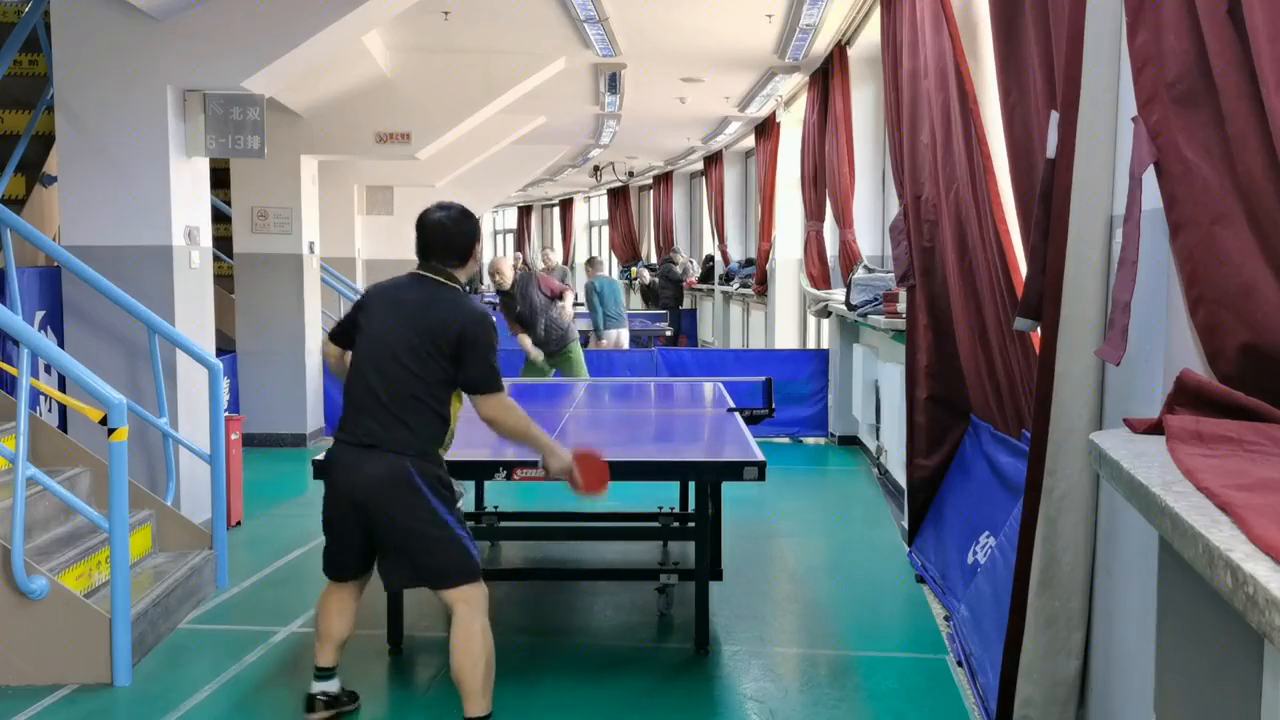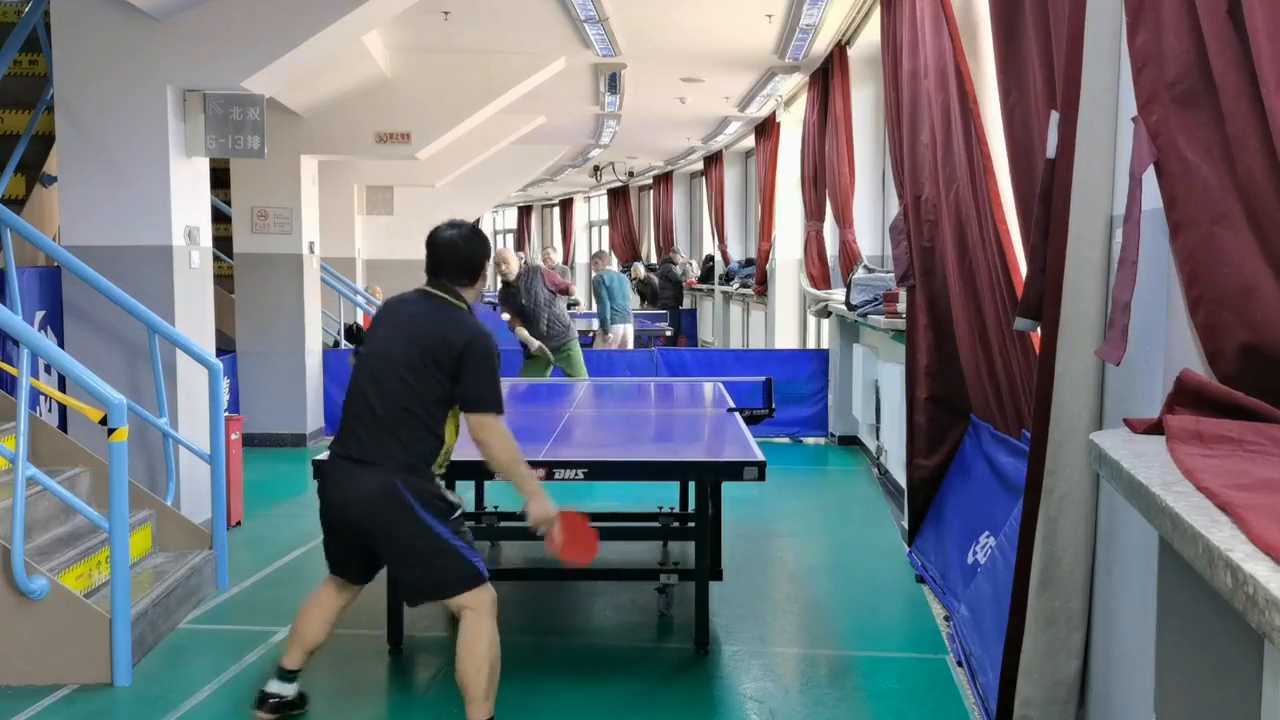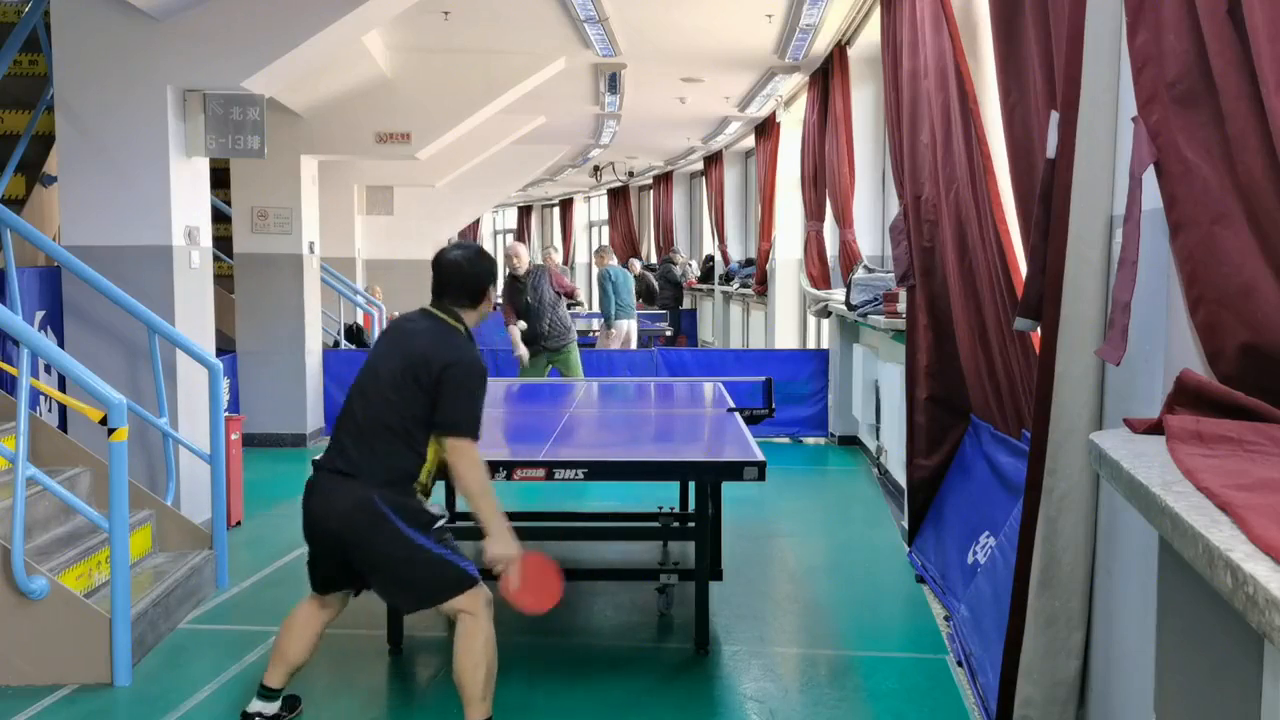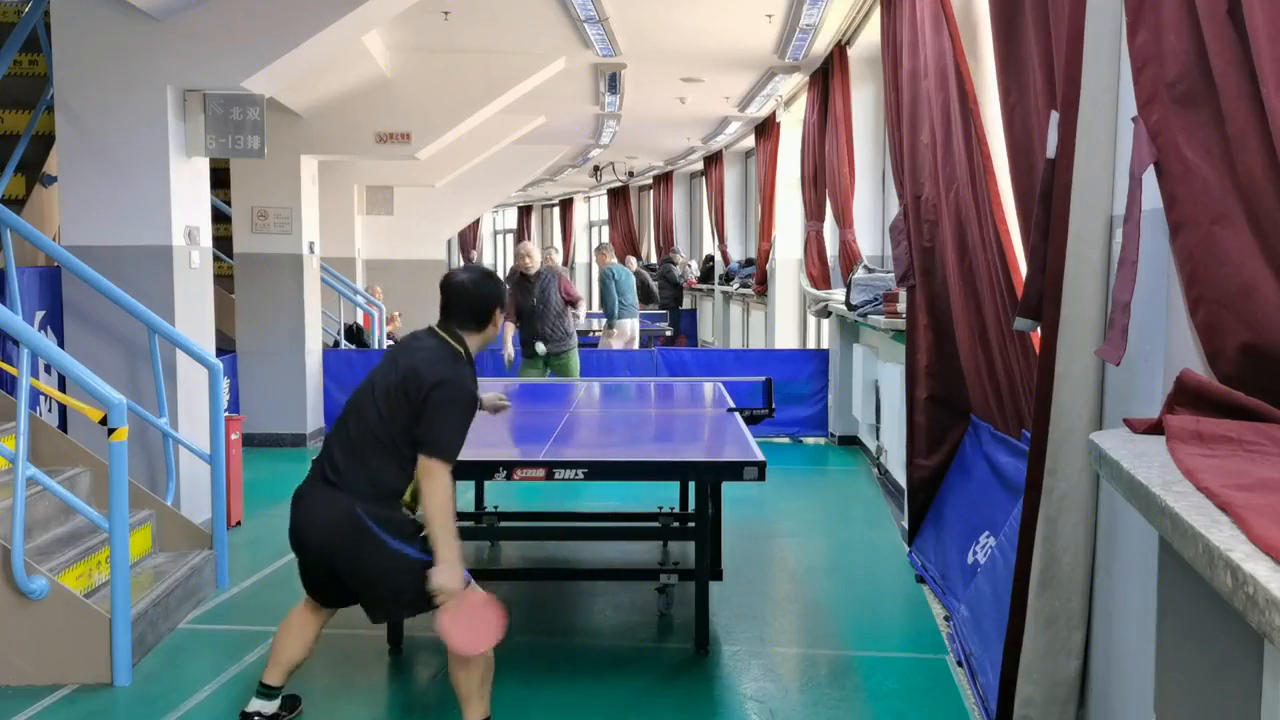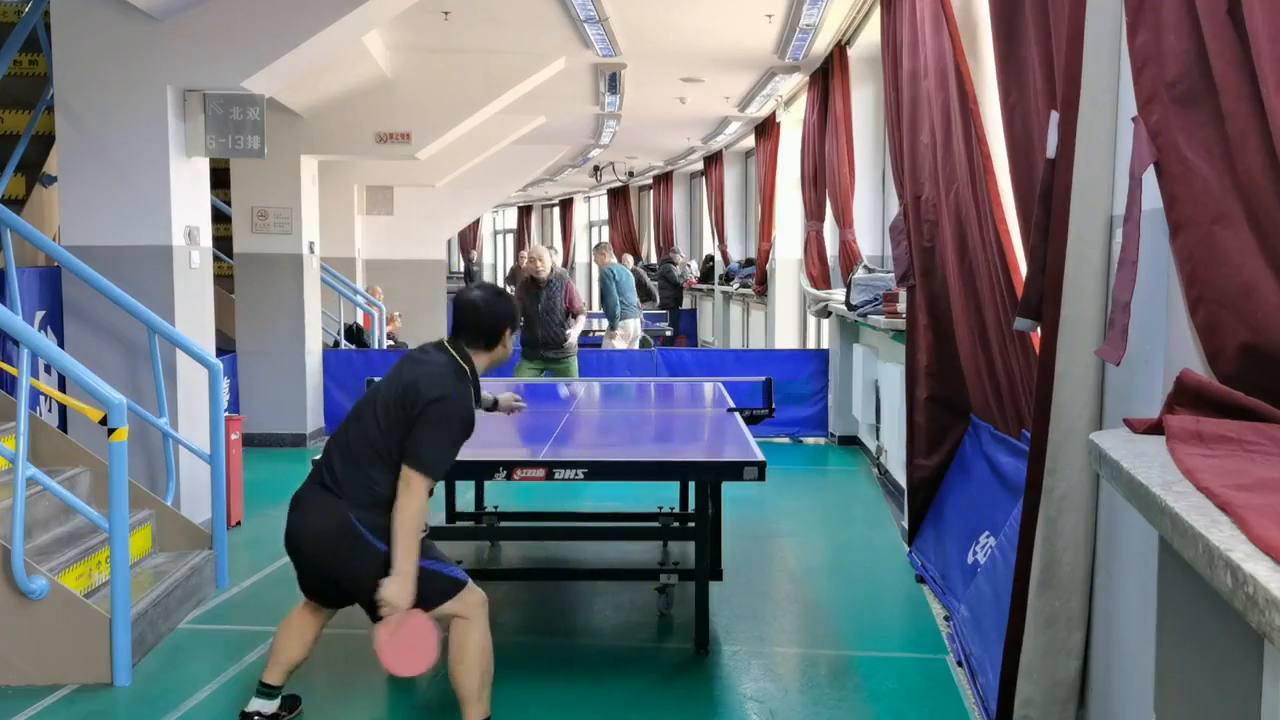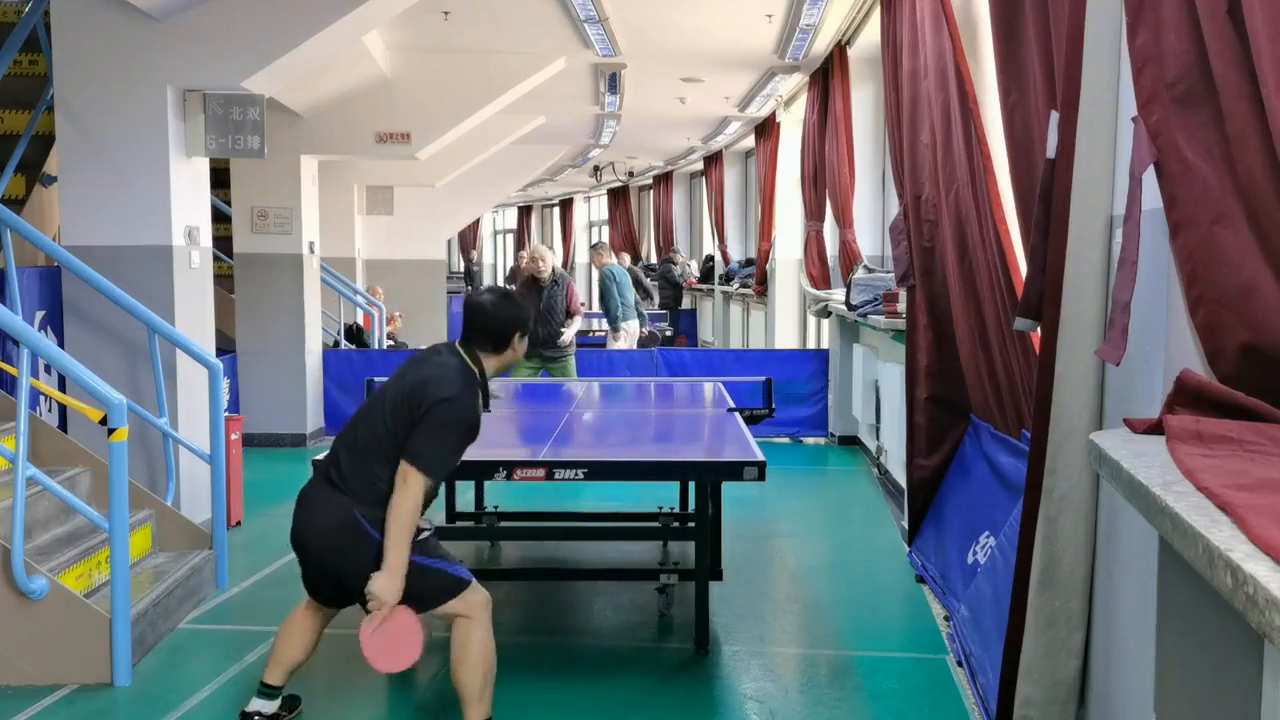
dt=0.1s
person 1, frame 1
left shoulder: (378, 296)
right shoulder: (469, 318)
left elbow: (333, 352)
right elbow: (493, 408)
right wrist: (550, 450)
left hip: (345, 465)
right hip: (405, 474)
left knee: (345, 581)
right knee: (469, 600)
person 1, frame 2
left shoulder: (392, 311)
right shoulder: (472, 337)
right elbow: (488, 434)
right wrist: (536, 497)
left hip: (340, 479)
right hip: (396, 491)
left knee: (341, 583)
right knee: (477, 604)
person 1, frame 3
left shoulder: (404, 328)
right shoulder: (462, 358)
right elbow: (460, 458)
right wrist: (497, 531)
left hip: (324, 492)
right hip: (375, 504)
left knee: (325, 599)
right knee: (474, 605)
person 1, frame 4
left shoulder: (417, 345)
right shoulder: (453, 383)
right elbow: (431, 476)
left wrist: (477, 401)
right wrist: (448, 560)
left hip: (309, 507)
right hip: (357, 518)
left knee: (320, 603)
person 1, frame 5
left shoulder: (427, 358)
right shoulder: (452, 400)
right elbow: (412, 489)
left wrist: (491, 401)
right wrist: (402, 576)
left hip: (307, 513)
right hip: (352, 525)
left knee: (318, 604)
right knee: (470, 608)
person 1, frame 6
left shoulder: (436, 357)
right shoulder: (458, 402)
right elbow: (410, 484)
right wrist: (393, 571)
left hip: (315, 509)
right hip: (356, 523)
left knee: (319, 604)
right knee: (473, 610)
